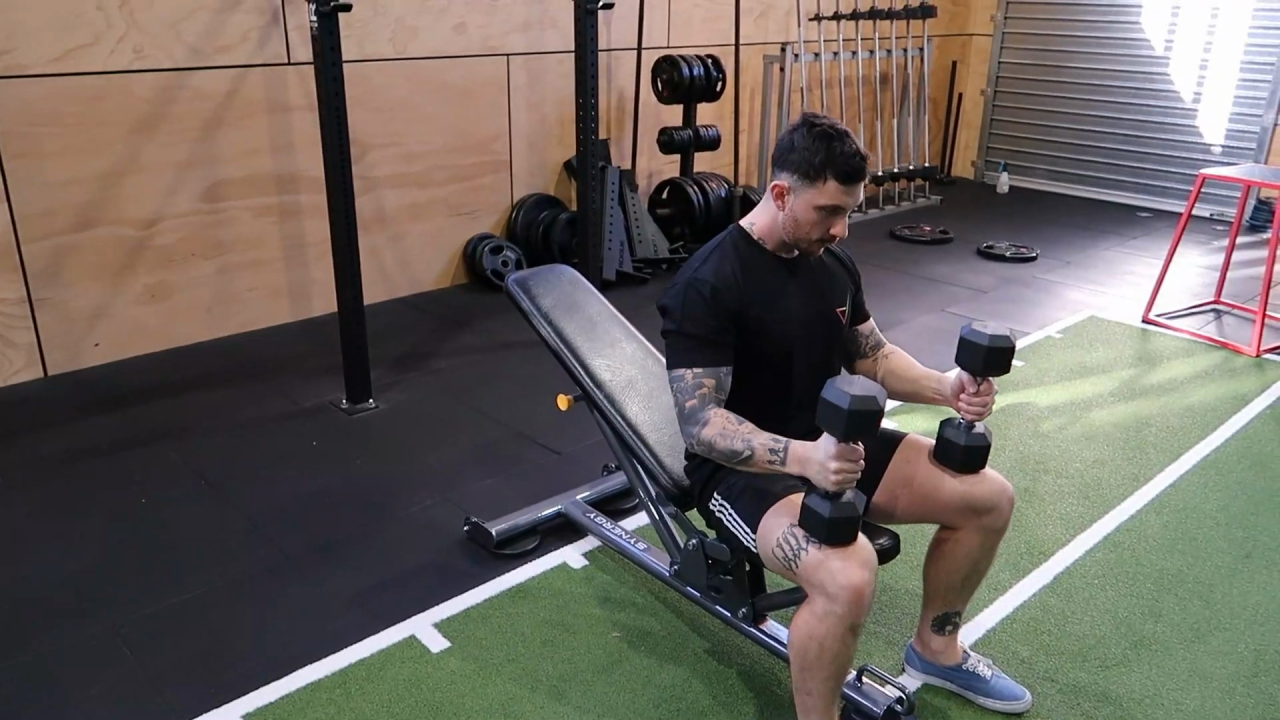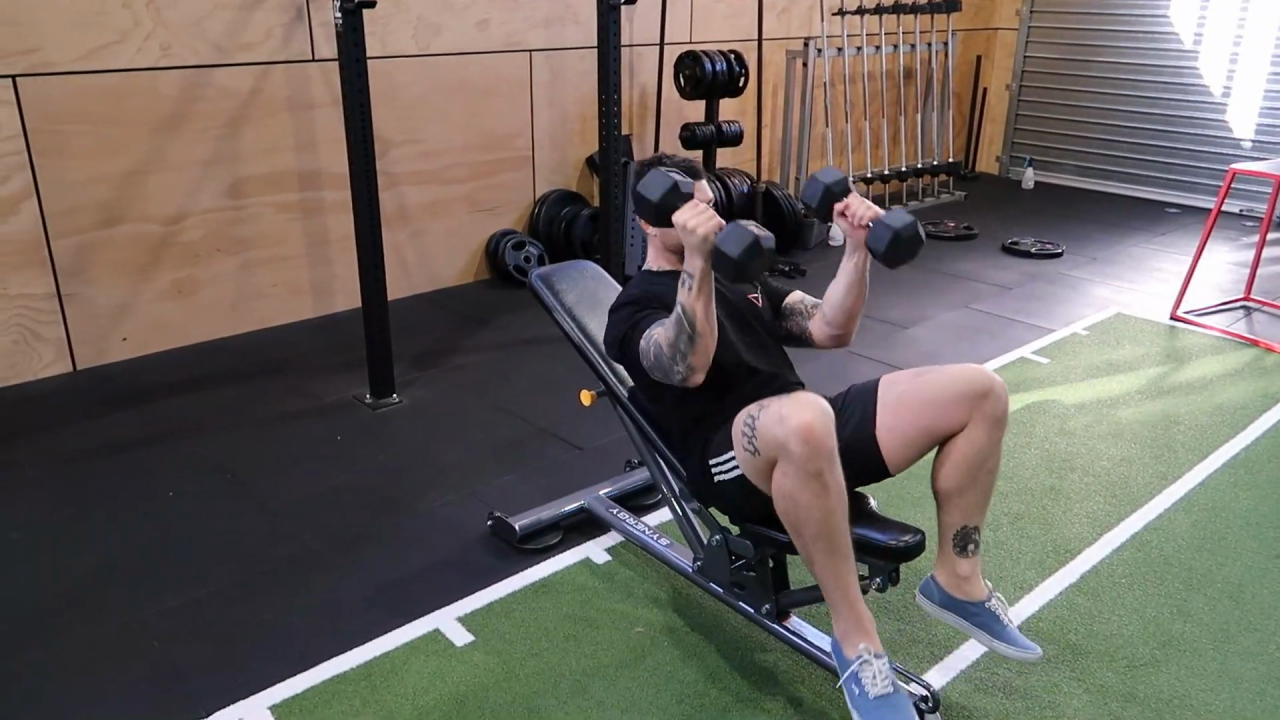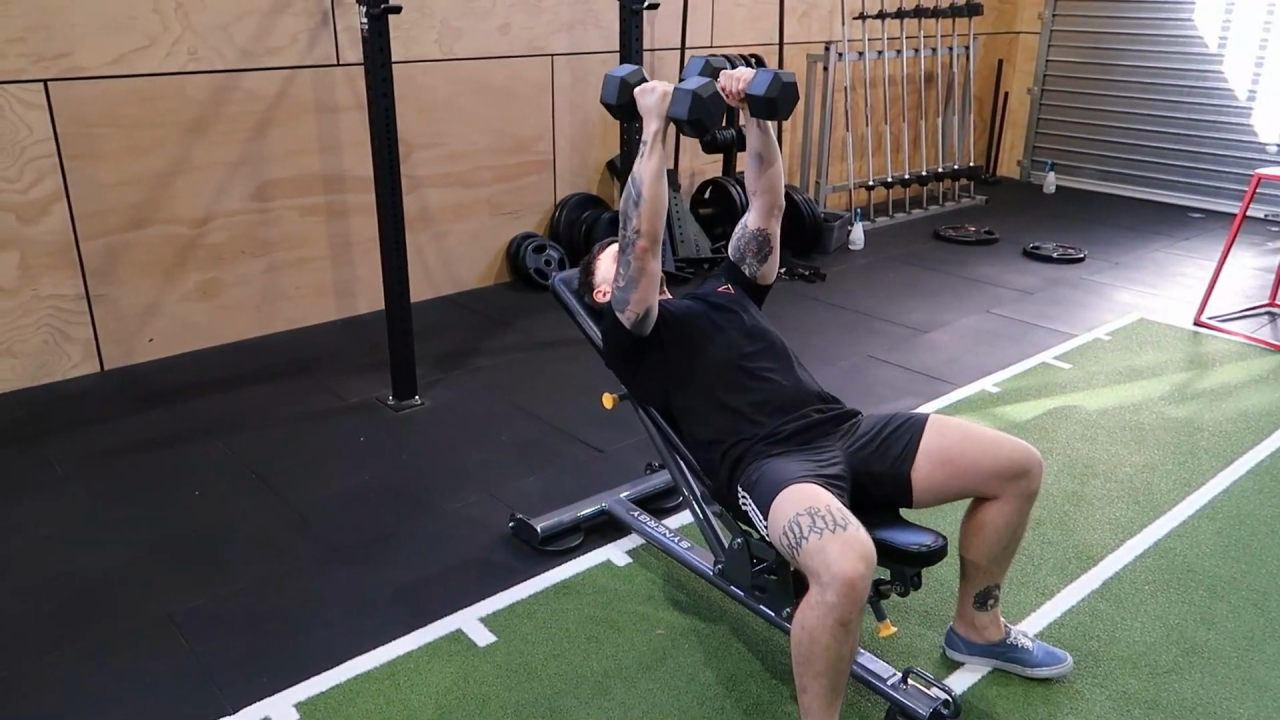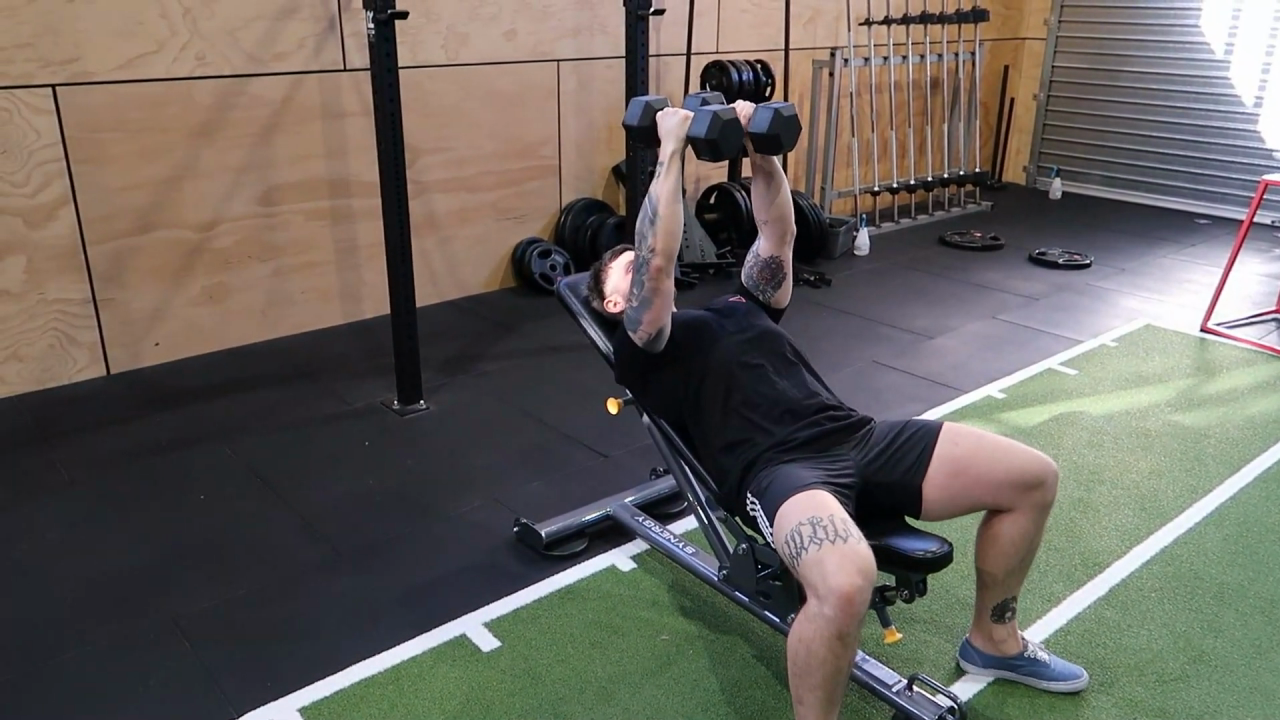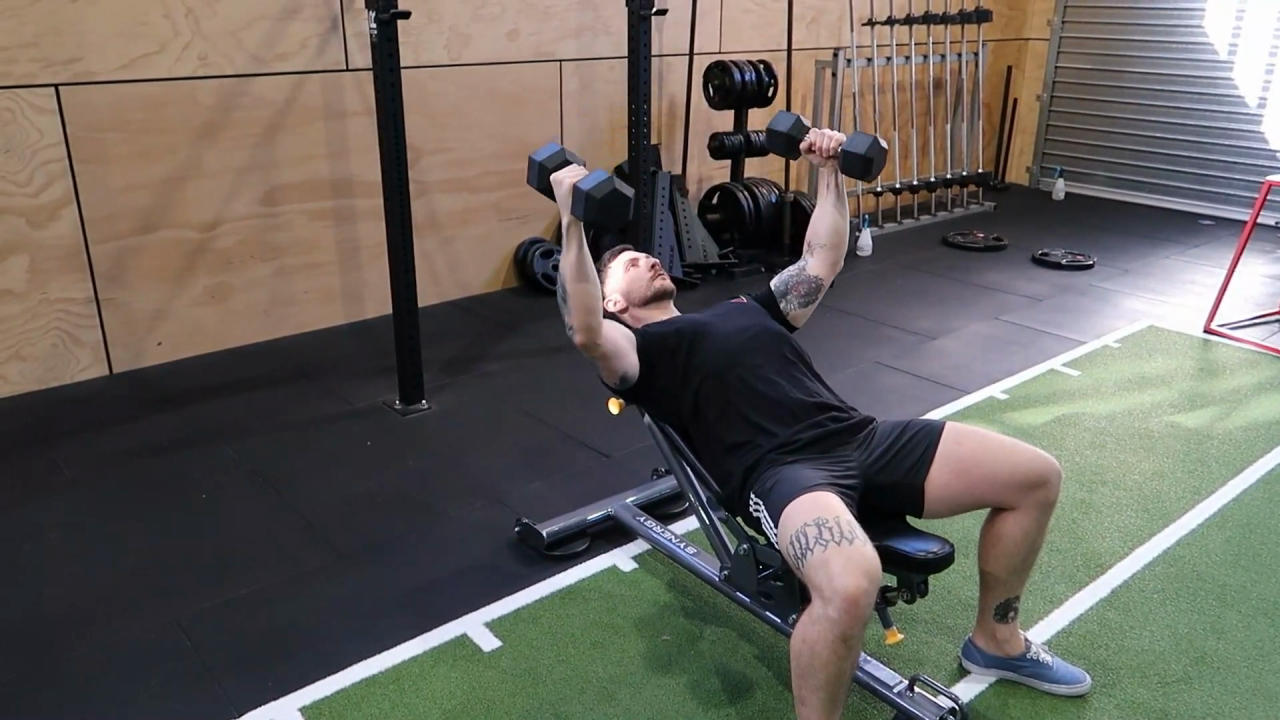
dt=1s
person 1, frame 1
left shoulder: (830, 266)
right shoulder: (709, 284)
left elbow: (873, 358)
right elbow: (700, 424)
left wrist: (946, 387)
right wrist: (802, 459)
left hip: (826, 447)
right hip: (743, 470)
left knee: (988, 497)
right knee: (847, 578)
left ankle: (936, 648)
person 1, frame 2
left shoulder: (744, 281)
right shoulder: (631, 312)
left elbow: (830, 329)
right elbow: (688, 368)
left wrist: (856, 248)
right wrist: (696, 261)
left hip: (808, 420)
right hip: (732, 450)
left knee: (979, 391)
right knee: (806, 425)
left ankle: (958, 581)
right ankle: (858, 644)
person 1, frame 3
left shoulder: (724, 289)
right shoulder: (631, 336)
left elbow: (767, 204)
right elbow: (644, 238)
left wrist: (753, 111)
right wrist: (654, 126)
left hip: (843, 432)
right hip: (765, 463)
left knee: (1018, 467)
right knee: (847, 568)
left ankle: (977, 628)
person 1, frame 4
left shoulder: (741, 303)
right shoulder: (644, 346)
left elbow: (777, 233)
right elbow: (659, 258)
left wrist: (756, 146)
right wrist: (672, 149)
left hip: (855, 438)
right hip: (776, 469)
left knee: (1034, 478)
right knee: (844, 583)
left ankle: (994, 640)
person 1, frame 5
left shoulder: (746, 306)
right shoulder: (640, 348)
left elbow: (822, 263)
right elbow: (587, 334)
left wrist: (829, 172)
right wrist: (573, 219)
left hip: (859, 439)
right hip: (781, 471)
left knee: (1037, 476)
right knee: (848, 587)
left ankle: (996, 640)
